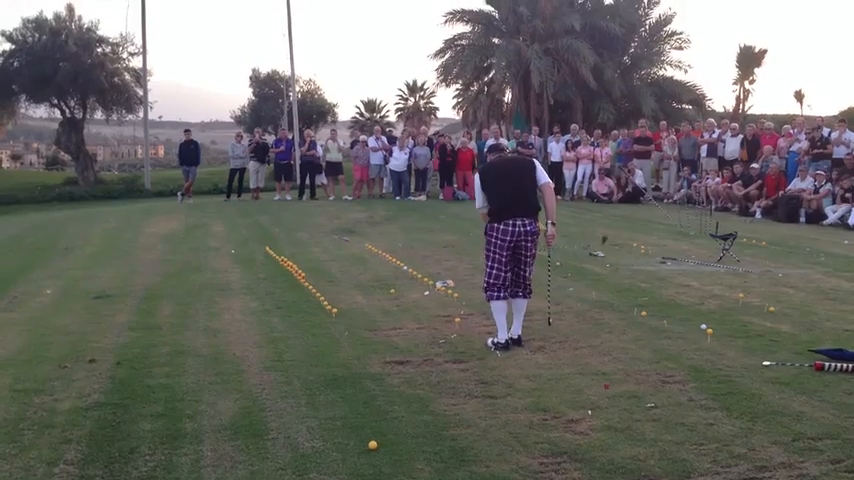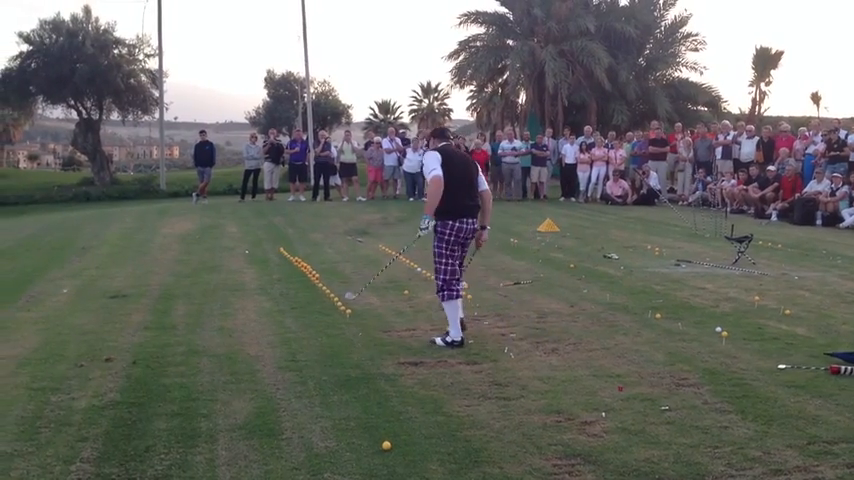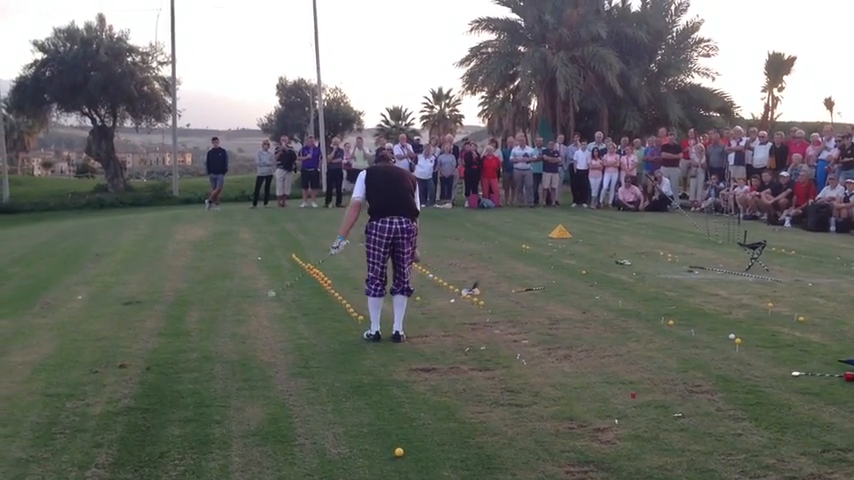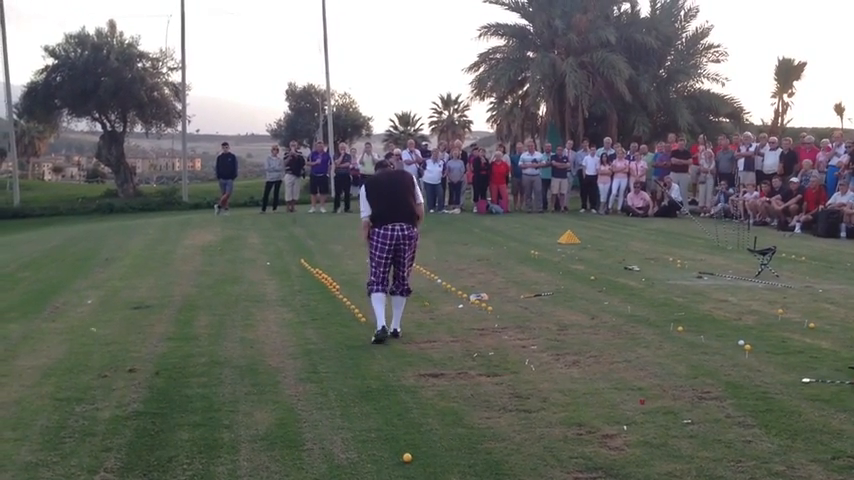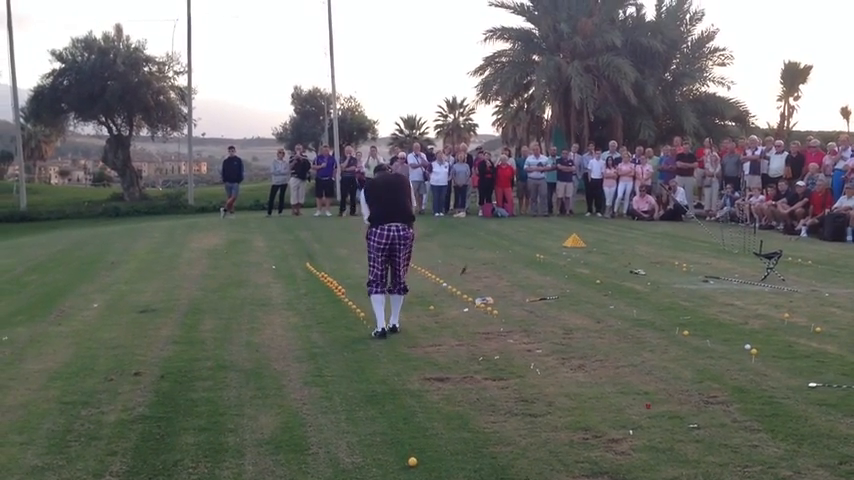
dt=1s
person 1, frame 1
left shoulder: (483, 172)
right shoulder: (530, 163)
left elbow: (484, 212)
right elbow: (548, 189)
left wrist: (490, 236)
right wrist: (551, 223)
left hip: (500, 227)
right hip: (529, 225)
left knee: (495, 282)
right knee: (522, 280)
left ankle: (501, 338)
right ankle: (515, 333)
person 1, frame 2
left shoulder: (432, 154)
right shoulder: (469, 160)
left elbow: (436, 182)
right elbow: (486, 195)
left wrist: (427, 216)
right wrist: (484, 228)
left hip: (449, 223)
right hip: (471, 222)
left knee: (446, 279)
right knee: (453, 273)
left ankle: (455, 335)
right ankle: (457, 318)
person 1, frame 3
left shoulder: (367, 174)
right shoulder: (408, 176)
left elbow: (355, 206)
right elbow: (415, 210)
left wrist: (341, 237)
right wrist: (414, 248)
left hip: (379, 224)
right hip: (407, 225)
left knee: (375, 278)
right knee: (403, 279)
left ankle: (374, 330)
right ankle: (398, 330)
person 1, frame 4
left shoulder: (368, 185)
right shoulder: (407, 177)
left elbow: (366, 221)
right elbow: (419, 208)
left wrist: (371, 242)
left hip: (382, 231)
right hip: (408, 230)
left knee: (377, 281)
right knee: (402, 280)
left ankle: (381, 325)
right ankle: (395, 327)
person 1, frame 5
left shoulder: (367, 188)
right shoulder: (404, 181)
left elbow: (369, 220)
left hip: (379, 232)
right hip: (404, 231)
left knee: (377, 280)
right knee: (398, 279)
left ankle: (380, 326)
right ankle: (394, 323)
